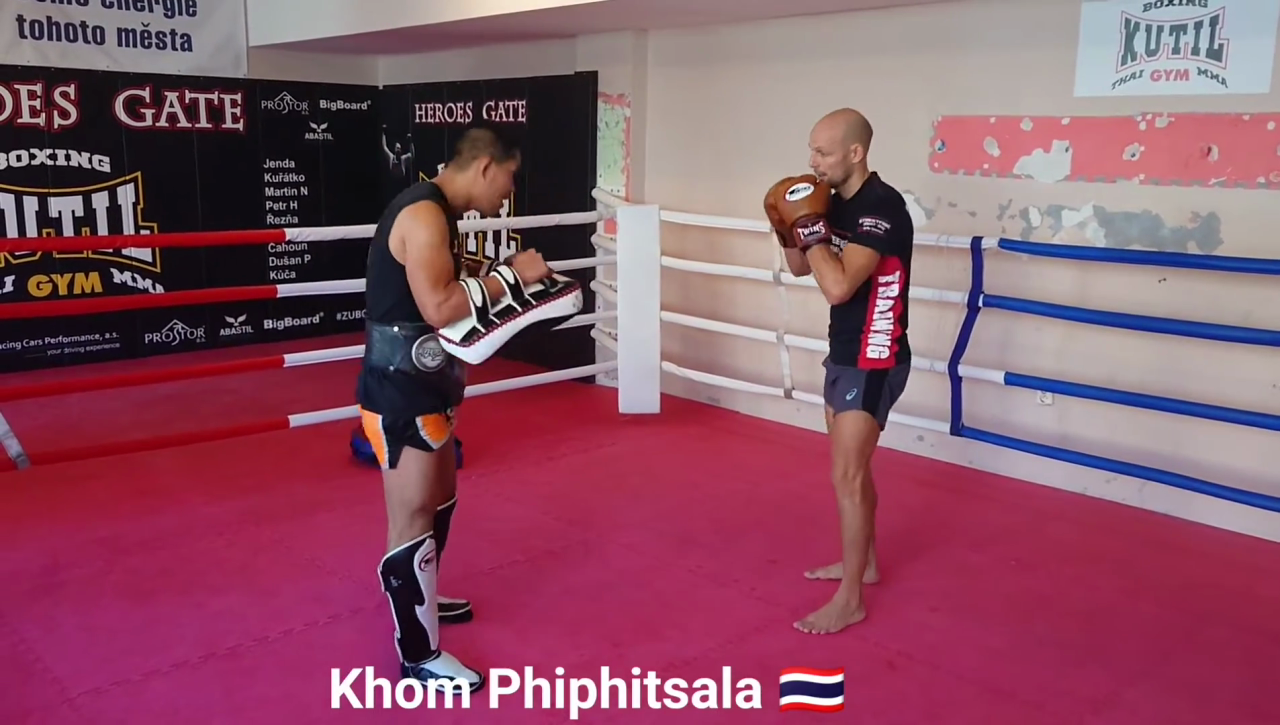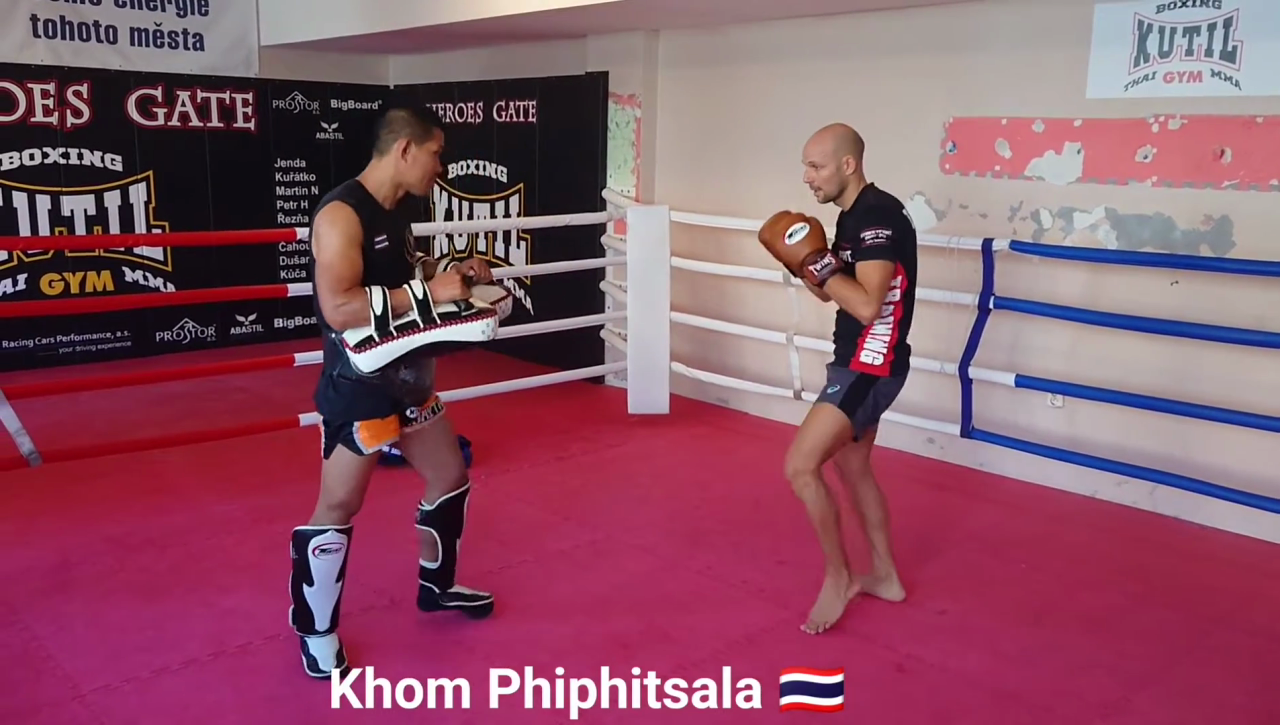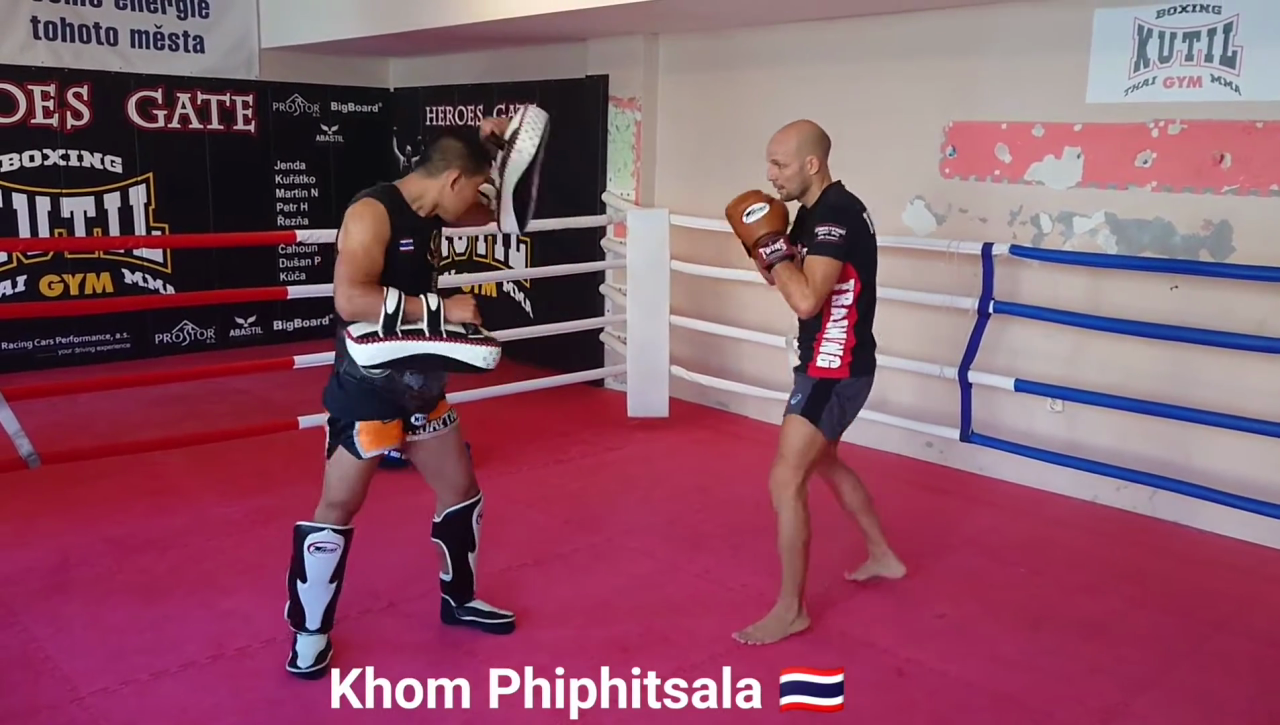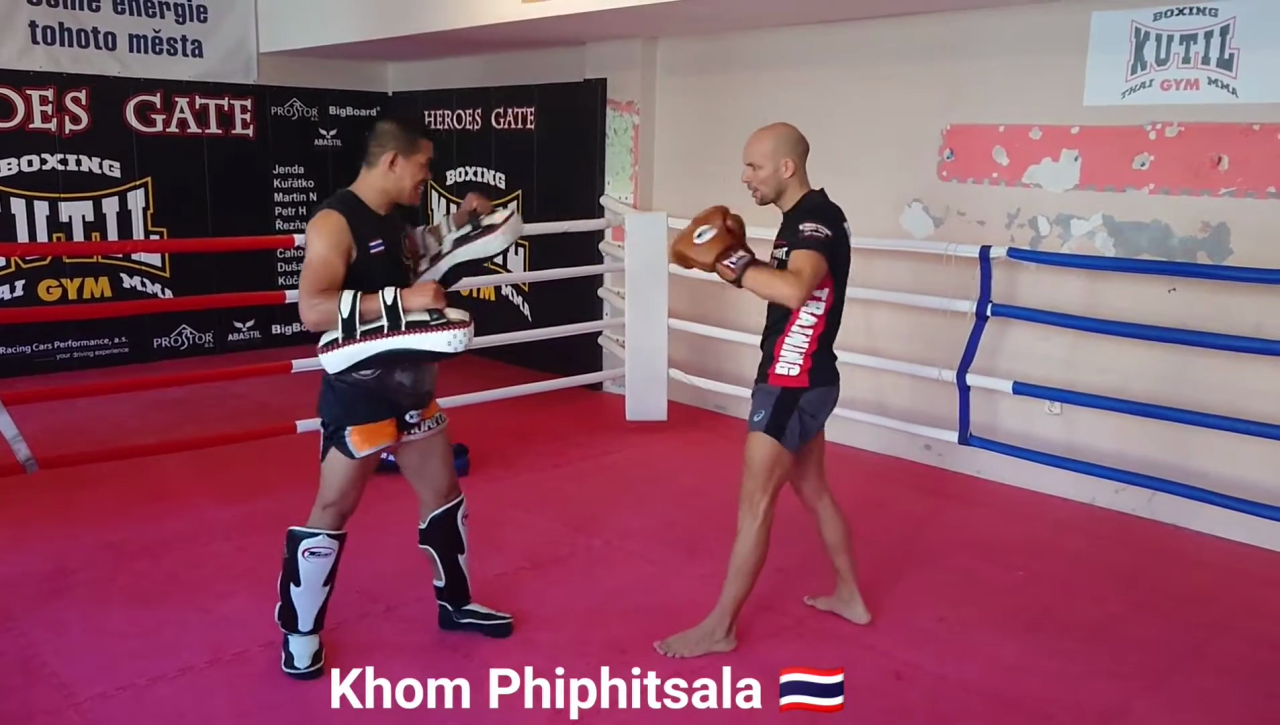
dt=0.7s
person 1, frame 1
left shoulder: (439, 212)
right shoulder: (423, 215)
right elbow: (440, 308)
left wrist: (508, 280)
right wrist: (510, 275)
left hip: (427, 386)
right hip: (401, 390)
left knee: (439, 499)
right knee: (412, 521)
left ankle: (419, 603)
right ankle: (420, 655)
person 1, frame 2
left shoulder: (397, 208)
right shoulder: (340, 214)
right elbow: (339, 308)
left wrist: (449, 271)
right wrist: (428, 293)
left hip: (409, 381)
right hip: (358, 388)
left knee: (450, 479)
right knee: (337, 511)
left ankle: (437, 585)
right ankle: (316, 631)
person 1, frame 3
left shoulder: (422, 211)
right shoulder: (372, 212)
left elbow: (487, 213)
right elbow: (352, 299)
left wrist: (490, 147)
right wrist: (439, 309)
left hip: (420, 388)
right hip: (368, 390)
left knee: (463, 493)
right knee: (337, 512)
left ankle: (459, 600)
right ankle: (309, 629)
person 1, frame 4
left shoulder: (391, 217)
right shoulder: (334, 222)
left elbow: (417, 251)
right elbow: (315, 311)
left wrist: (459, 218)
right wrist: (401, 299)
left hip: (410, 388)
right hip: (357, 395)
left knee: (445, 495)
right knee: (331, 514)
left ankle: (456, 603)
right ankle: (300, 630)
person 2, frame 1
left shoulder: (880, 207)
right shoulder: (838, 200)
left elbow: (837, 287)
right elbow: (801, 267)
left wrist: (807, 226)
right wrist: (789, 227)
left hip: (874, 363)
right hip: (846, 355)
left knee: (846, 476)
right knee: (851, 462)
left ankle: (849, 600)
right ankle: (860, 561)
person 2, frame 2
left shoulder: (879, 215)
right shoulder: (850, 215)
left elbow: (868, 307)
right elbow: (831, 291)
left wrist: (817, 263)
right wrist: (806, 263)
left hip: (870, 367)
right hip: (859, 362)
left knee: (799, 467)
right knee: (853, 469)
left ankle: (838, 576)
right ankle: (884, 576)
person 2, frame 3
left shoulder: (839, 216)
right shoulder: (810, 211)
left elbow: (807, 300)
right elbow: (785, 274)
left wrist: (769, 245)
right wrist: (756, 239)
left hip: (832, 370)
right hip: (827, 366)
left knee: (784, 483)
right knee: (825, 463)
left ankle: (790, 610)
right ankle: (883, 555)
person 2, frame 4
left shoulder: (814, 220)
right shoulder: (808, 217)
left elbow: (792, 290)
left wrist: (727, 261)
right wrist: (742, 253)
left hip: (795, 382)
right hip: (812, 379)
left knee: (755, 505)
right knee: (813, 491)
left ankle: (719, 627)
right ankle: (850, 597)
